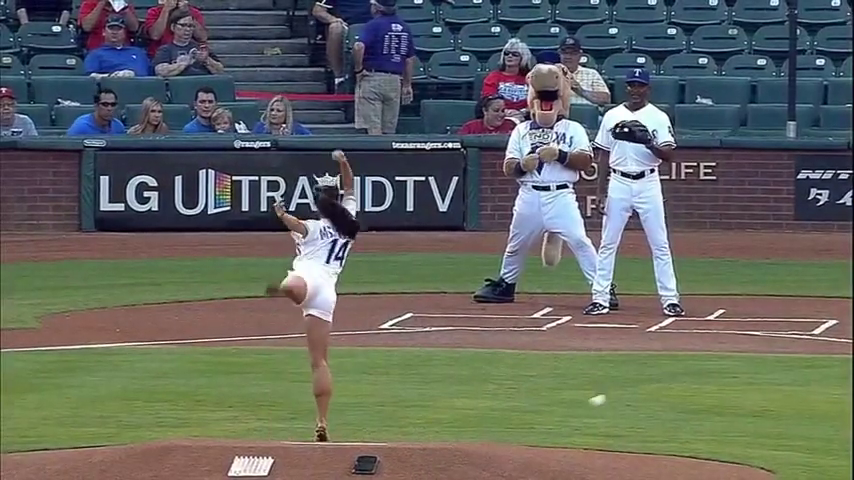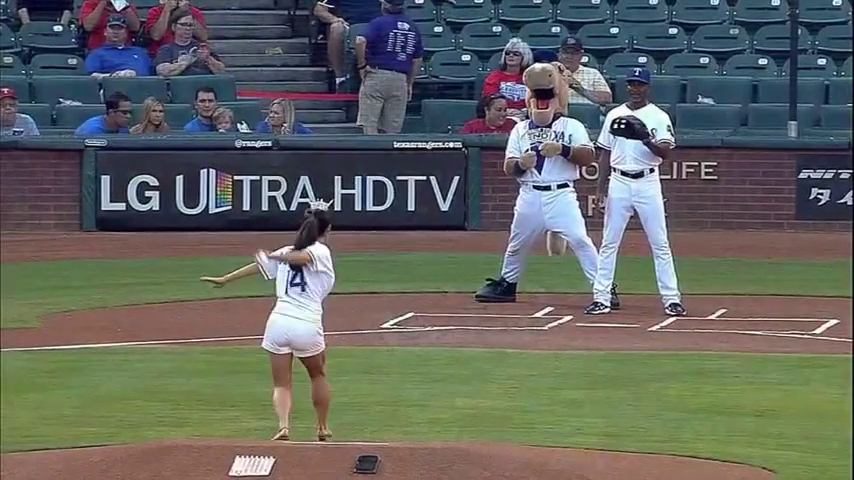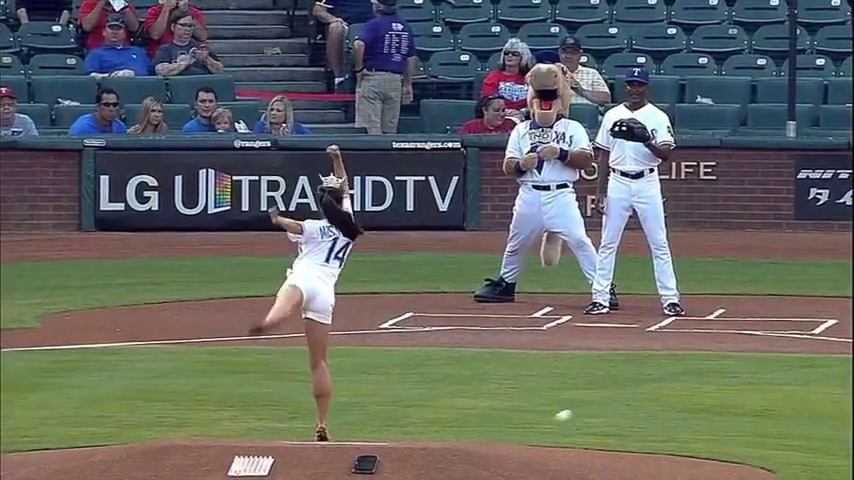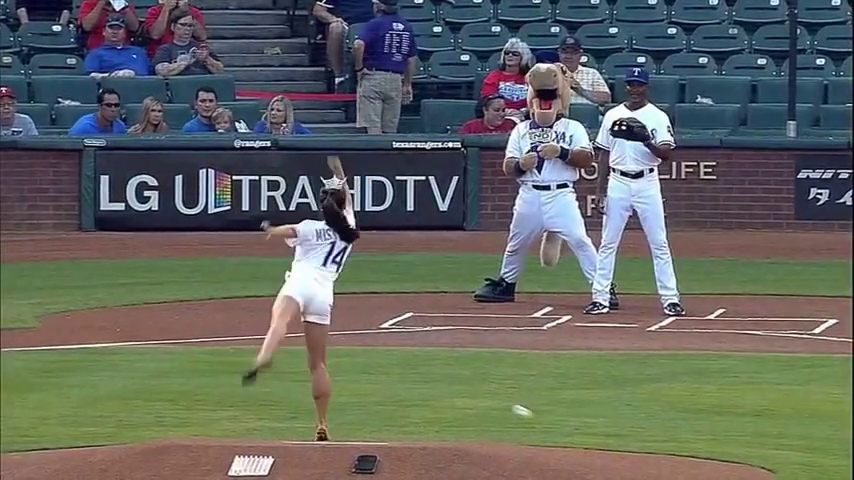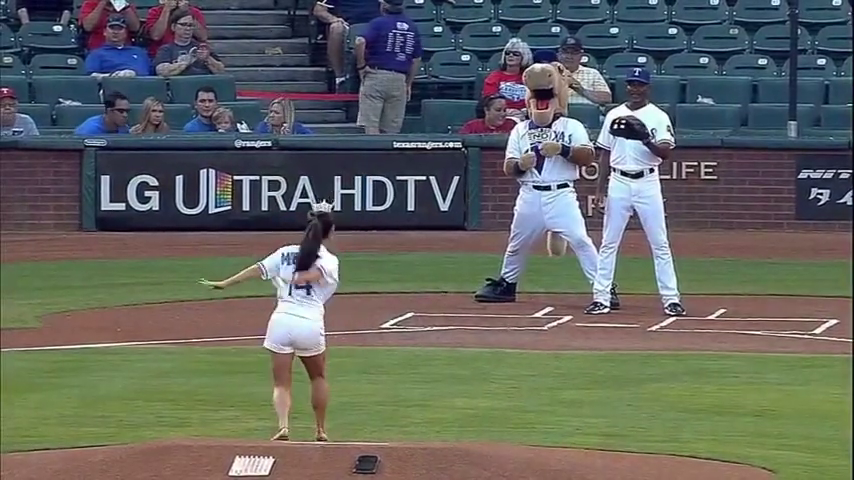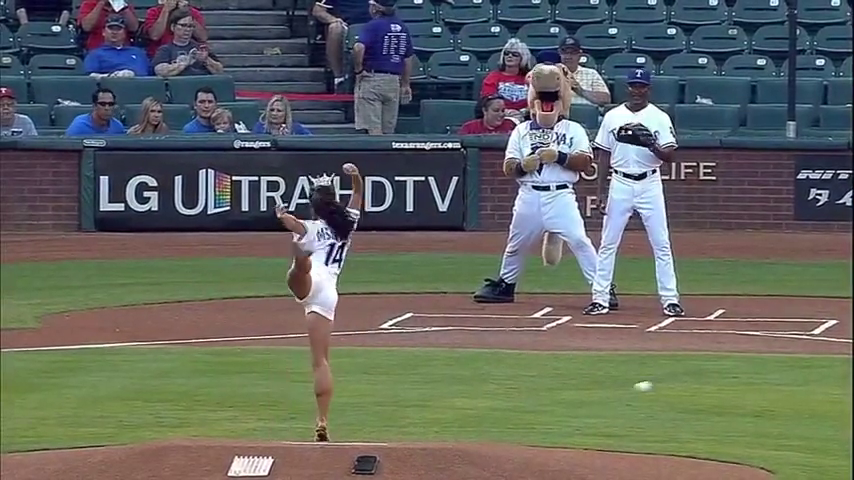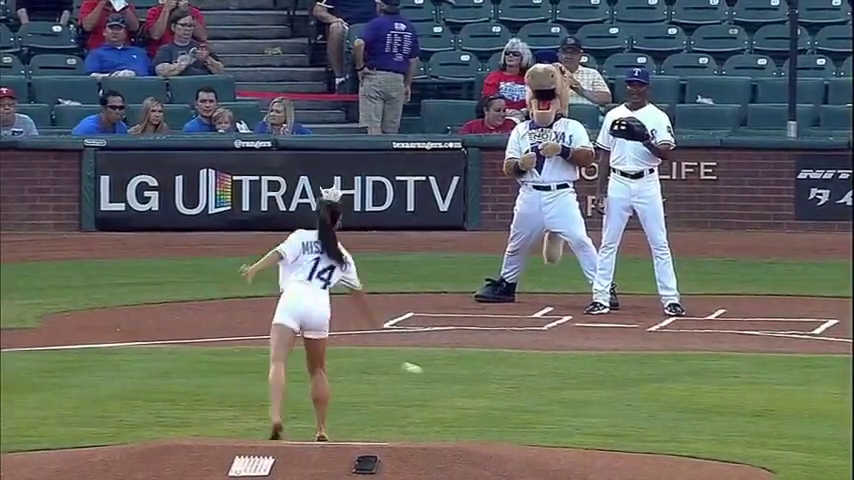
dt=0.4s
person 1, frame 1
left shoulder: (316, 226)
right shoulder: (348, 225)
left elbow: (297, 226)
right elbow: (348, 189)
left wrist: (283, 216)
right wrist: (343, 164)
left hip: (306, 278)
right hip: (327, 292)
right knee: (319, 361)
left ankle: (285, 288)
right ankle: (323, 424)
person 1, frame 2
left shoulder: (285, 251)
right shoulder: (321, 253)
left elbow: (256, 266)
right elbow: (300, 257)
left wrist: (225, 279)
right wrist: (274, 255)
left hip: (279, 323)
right hip: (308, 327)
left knee: (281, 384)
right knee: (319, 376)
left ankle: (284, 426)
right ankle: (322, 429)
person 1, frame 3
left shoulder: (312, 227)
right shoulder: (348, 227)
left elbow: (295, 227)
right elbow: (343, 188)
left wrist: (279, 219)
right wrist: (338, 159)
left hip: (301, 283)
right hip: (324, 296)
right knee: (318, 362)
left ankle: (269, 321)
right ankle: (322, 425)
person 1, frame 4
left shoulder: (312, 227)
right shoulder: (348, 228)
left elbow: (289, 231)
right elbow: (347, 200)
left wrist: (272, 228)
right wrist: (340, 172)
left hip: (298, 285)
right hip: (322, 296)
left knee: (278, 325)
right knee: (318, 365)
left ankle: (262, 360)
right ankle: (321, 426)
person 1, frame 5
left shoulder: (288, 253)
right shoulder: (330, 261)
left elbow: (257, 269)
right elbow: (313, 274)
left wrist: (226, 283)
left hip: (281, 323)
right hip: (310, 328)
left knee: (281, 385)
right knee: (318, 378)
left ankle: (283, 428)
right ankle: (321, 431)
person 1, frame 6
left shoulder: (310, 229)
right shoulder: (346, 224)
left elbow: (296, 225)
right elbow: (357, 196)
left wrist: (284, 217)
right wrist: (355, 176)
left hip: (309, 284)
right hip: (328, 294)
right knee: (320, 361)
right ankle: (322, 424)
person 1, frame 7
left shoulder: (300, 237)
right shoulder: (342, 255)
left elbow: (278, 254)
right elbow: (356, 290)
left wrist: (252, 270)
right wrist: (369, 314)
left hip: (292, 303)
right hip: (318, 311)
left knee: (277, 361)
right knee: (318, 372)
left ankle: (275, 417)
right ankle: (321, 431)
person 2, frame 1
left shoulder: (659, 117)
right shoulder: (612, 116)
left elbow: (669, 155)
right elbow: (604, 155)
left wrist: (649, 144)
right wrist: (601, 189)
left hip: (648, 184)
right hip: (618, 184)
left knee: (660, 244)
right knee: (608, 243)
left ankle: (670, 299)
right ankle: (600, 299)
person 2, frame 2
left shoulder: (659, 117)
right shoulder: (614, 115)
left elbow: (666, 152)
right elbow: (606, 154)
left wrist: (646, 139)
right wrist: (600, 188)
left hip: (648, 183)
right hip: (619, 183)
left knee: (660, 243)
right knee: (609, 243)
left ankle: (671, 298)
right ankle: (601, 298)
person 2, frame 3
left shoulder: (658, 117)
right shoulder: (612, 115)
left elbow: (667, 154)
right elbow: (604, 155)
left wrist: (649, 144)
right wrist: (600, 190)
left hip: (647, 184)
right hip: (618, 184)
left knee: (659, 244)
right knee: (608, 243)
left ankle: (670, 299)
right ankle: (600, 299)
person 2, frame 4
left shoulder: (658, 117)
right shoulder: (612, 115)
left elbow: (667, 154)
right elbow: (604, 154)
left wrist: (648, 142)
right wrist: (599, 189)
left hip: (647, 184)
right hip: (618, 184)
left knee: (659, 243)
right knee: (608, 243)
left ankle: (670, 298)
right ankle: (600, 298)
person 2, frame 5
left shoulder: (659, 116)
right shoulder: (613, 115)
left elbow: (666, 152)
right elbow: (605, 154)
left wrist: (646, 140)
right wrist: (600, 188)
left hip: (647, 184)
right hip: (618, 183)
left knee: (660, 243)
right knee: (609, 243)
left ankle: (671, 299)
right ankle: (601, 298)
person 2, frame 6
left shoulder: (660, 117)
right shoulder: (612, 116)
left elbow: (670, 156)
right elbow: (604, 155)
left wrist: (653, 147)
right wrist: (601, 190)
left hip: (650, 186)
right hip: (620, 185)
left knee: (661, 245)
right knee: (608, 244)
left ankle: (670, 299)
right ankle: (599, 299)
person 2, frame 7
left shoulder: (659, 117)
right shoulder: (612, 115)
left elbow: (666, 153)
right elbow: (605, 154)
left wrist: (647, 142)
right wrist: (600, 189)
left hip: (647, 184)
right hip: (618, 184)
left knee: (659, 243)
right knee: (608, 243)
left ankle: (670, 299)
right ankle: (600, 298)
person 3, frame 1
left shoulder: (573, 128)
right shoulder: (521, 130)
left elbow: (586, 160)
right elbow: (508, 168)
left wrist: (559, 154)
right wrist: (521, 165)
left hip: (560, 196)
right hip: (529, 196)
left knee: (578, 240)
right knee: (516, 244)
right ankle: (505, 285)
person 3, frame 2
left shoulder: (571, 125)
right shoulder: (520, 128)
left elbow: (588, 156)
right elbow: (508, 167)
left wrist: (562, 149)
right wrist: (520, 164)
left hip: (560, 195)
right hip: (529, 196)
left knee: (579, 240)
right knee: (517, 243)
left ankle: (605, 289)
right ankle: (506, 284)
person 3, frame 3
left shoulder: (572, 127)
right shoulder: (521, 130)
left elbow: (587, 159)
right elbow: (508, 166)
left wrist: (561, 153)
right wrist: (521, 165)
left hip: (560, 196)
right hip: (529, 196)
left knee: (579, 240)
right knee: (516, 244)
left ankle: (603, 289)
right ankle: (504, 285)
person 3, frame 4
left shoulder: (572, 127)
right shoulder: (521, 129)
left elbow: (587, 159)
right elbow: (508, 166)
left wrist: (561, 151)
right wrist: (520, 165)
left hip: (560, 195)
right hip: (529, 195)
left knee: (579, 240)
right knee: (517, 243)
left ankle: (604, 288)
right ankle: (504, 284)
person 3, frame 5
left shoulder: (572, 126)
right shoulder: (520, 129)
left elbow: (588, 156)
right elbow: (508, 167)
left wrist: (562, 149)
right wrist: (520, 165)
left hip: (560, 195)
right hip: (529, 196)
left knee: (580, 240)
right knee: (517, 243)
left ankle: (605, 289)
right ankle: (506, 285)
person 3, frame 6
left shoulder: (572, 128)
right shoulder: (521, 129)
left elbow: (585, 162)
right elbow: (508, 168)
left wrist: (559, 156)
right wrist: (522, 164)
left hip: (560, 195)
right hip: (528, 196)
left knee: (578, 239)
right knee: (517, 244)
right ankle: (504, 285)
person 3, frame 7
left shoulder: (572, 127)
right shoulder: (521, 130)
left elbow: (588, 158)
right elbow: (508, 167)
left wrist: (562, 150)
right wrist: (520, 165)
left hip: (560, 195)
right hip: (529, 196)
left knee: (579, 240)
right knee: (517, 244)
left ankle: (604, 289)
right ankle: (504, 286)
person 4, frame 1
left shoulder: (374, 25)
right shoulder: (404, 27)
left elbow: (358, 47)
right elbow: (410, 59)
left wrist: (358, 69)
right wrist: (407, 84)
left hip: (372, 78)
right hip: (394, 81)
left knee: (373, 127)
right knee: (389, 131)
person 4, frame 2
left shoulder: (379, 22)
right shoulder: (413, 27)
left elbow: (360, 41)
right elbow: (417, 60)
left wrist: (361, 65)
right wrist: (409, 84)
left hip: (377, 76)
right hip: (400, 80)
left knee: (369, 125)
right knee: (393, 129)
person 4, frame 3
left shoulder: (375, 23)
right shoulder: (405, 26)
left elbow: (358, 45)
right elbow: (411, 58)
left wrist: (358, 68)
right wrist: (407, 84)
left hip: (373, 78)
right hip: (395, 80)
left knee: (373, 127)
right knee: (389, 130)
person 4, frame 4
left shoulder: (375, 23)
right shoulder: (406, 26)
left elbow: (358, 45)
right elbow: (412, 59)
left wrist: (359, 68)
right wrist: (407, 84)
left hip: (373, 77)
right hip: (396, 80)
left knee: (373, 127)
right knee: (390, 130)
person 4, frame 5
left shoulder: (379, 23)
right shoulder: (412, 27)
left elbow: (360, 42)
right elbow: (416, 59)
left wrist: (361, 65)
right wrist: (408, 84)
left hip: (376, 76)
right hip: (399, 80)
left knee: (371, 125)
right knee: (392, 130)
person 4, frame 6
left shoulder: (374, 25)
right shoulder: (402, 27)
left elbow: (359, 47)
right elbow: (408, 58)
left wrist: (358, 70)
right wrist: (405, 84)
left hip: (372, 79)
right hip: (393, 81)
left knee: (374, 128)
right knee: (388, 131)
person 4, frame 7
left shoulder: (377, 23)
right shoulder: (409, 27)
left elbow: (358, 43)
right elbow: (414, 59)
left wrist: (360, 67)
right wrist: (407, 84)
left hip: (375, 77)
right hip: (397, 80)
left knee: (373, 126)
right knee: (391, 130)
